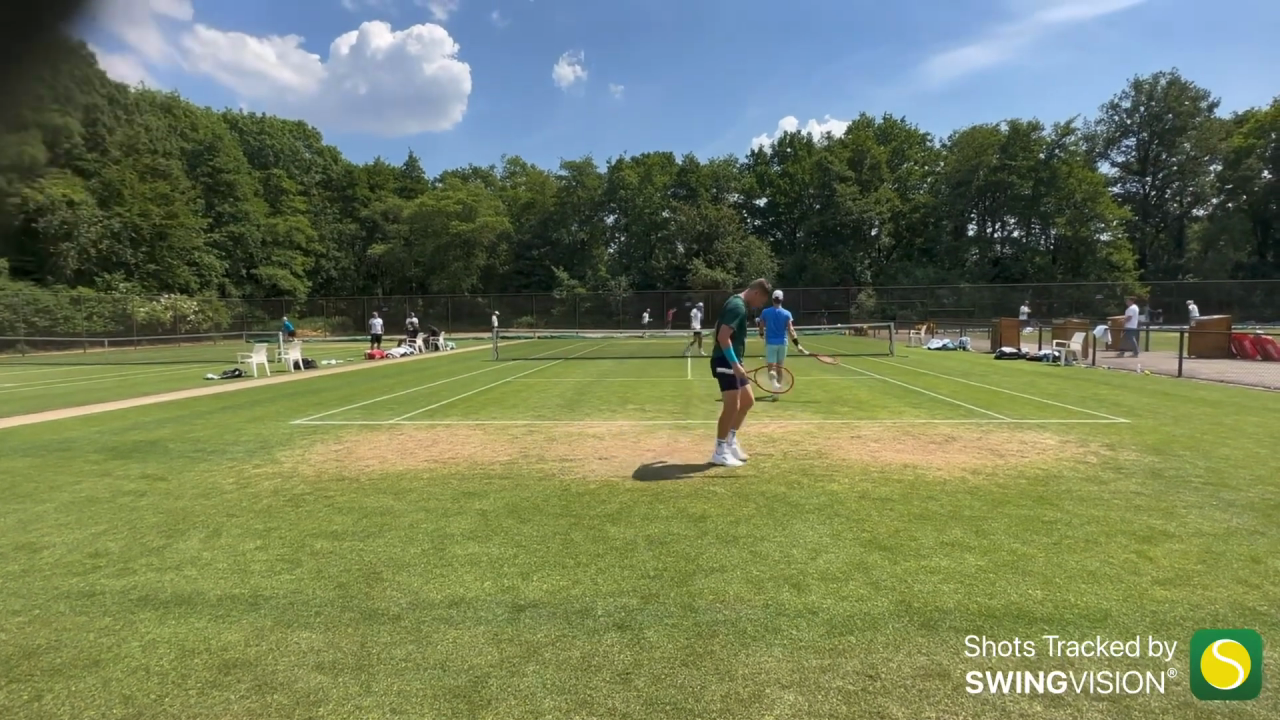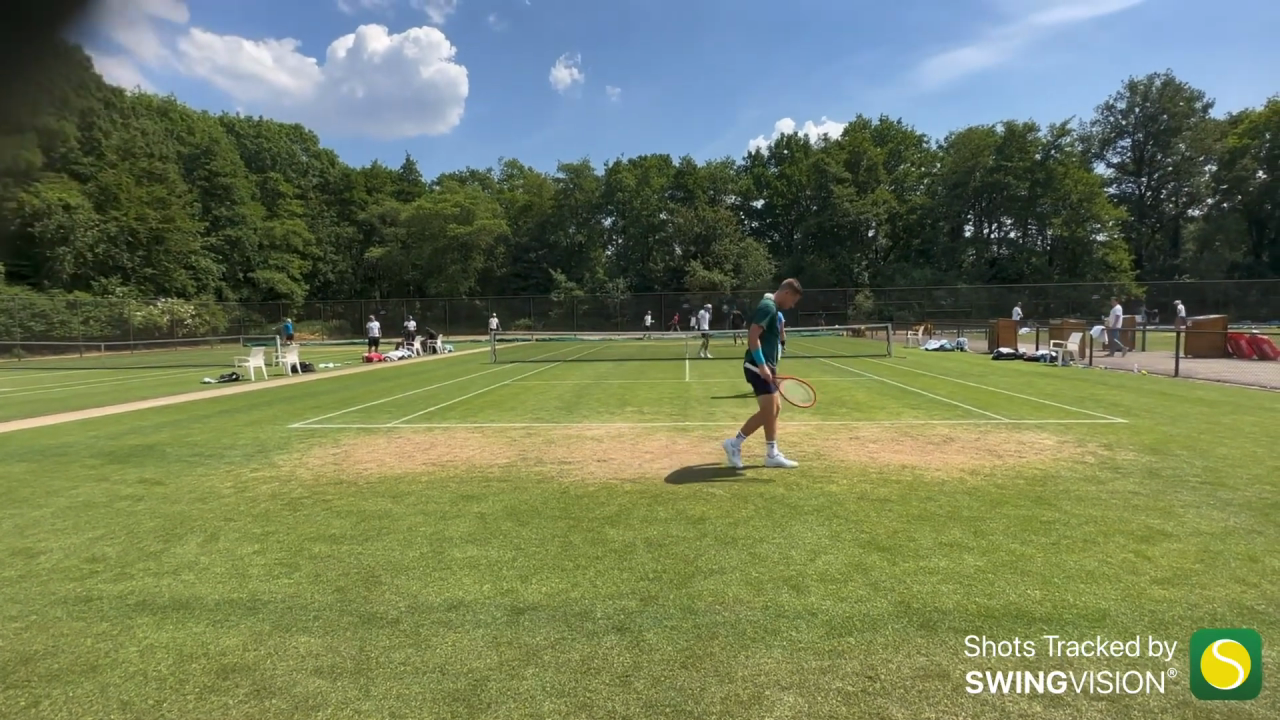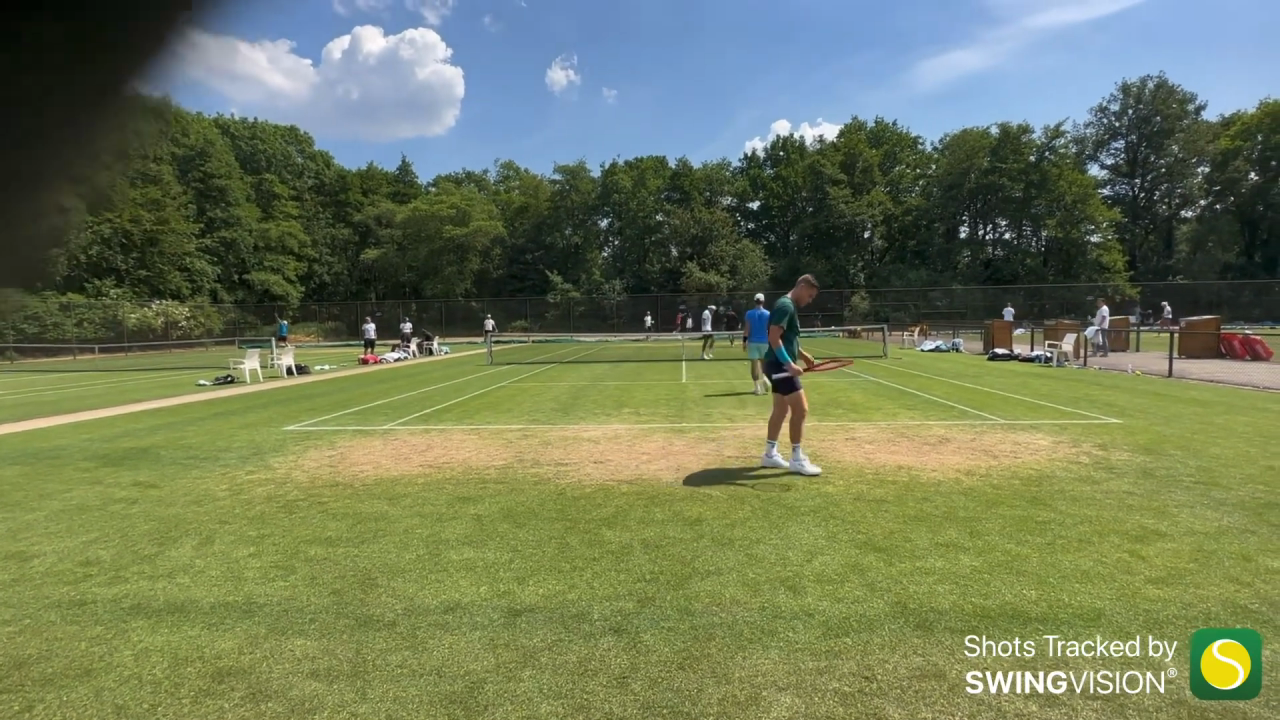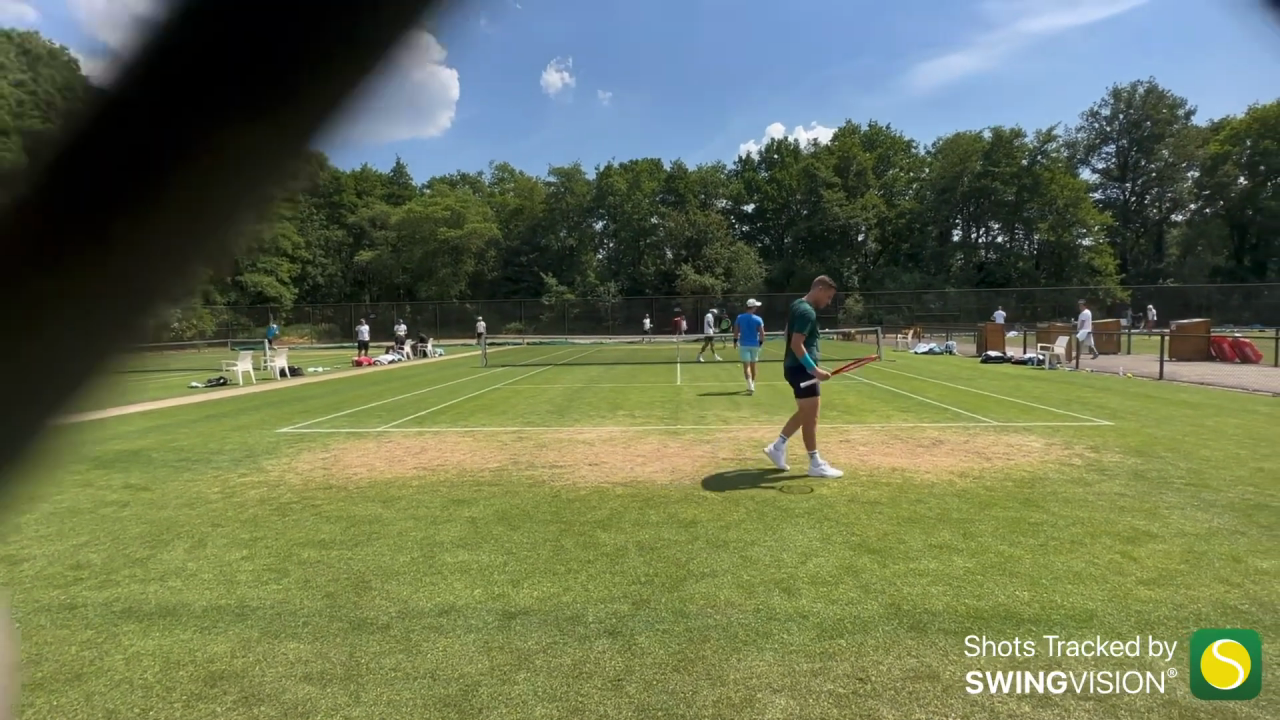
dt=0.3s
person 1, frame 1
left shoulder: (736, 303)
right shoulder: (738, 307)
left elbow: (724, 333)
right elbow: (723, 336)
right wrist: (735, 363)
left hip: (729, 362)
right hip: (726, 363)
left knee: (747, 401)
right knee: (732, 407)
left ankle: (730, 442)
right ankle: (719, 452)
person 1, frame 2
left shoulder: (771, 307)
right shoulder: (768, 307)
right elbow: (753, 336)
right wrist: (762, 365)
left hip: (765, 366)
right hip: (759, 367)
left knee: (773, 410)
right knee: (768, 411)
left ankle: (772, 454)
right ankle: (734, 443)
person 1, frame 3
left shoulder: (787, 305)
right shoulder: (785, 306)
right elbow: (773, 337)
left wrist: (802, 355)
right wrist: (789, 364)
left hip: (779, 366)
right hip: (780, 366)
left knee: (780, 411)
right knee: (800, 410)
left ankle: (770, 454)
right ankle: (797, 458)
person 1, frame 4
left shoulder: (798, 305)
right shoulder: (807, 312)
right elbow: (796, 344)
right wrist: (815, 369)
left hip: (795, 368)
right hip: (802, 370)
left knee: (804, 413)
right knee: (811, 417)
left ankle: (777, 448)
right ankle: (816, 464)
